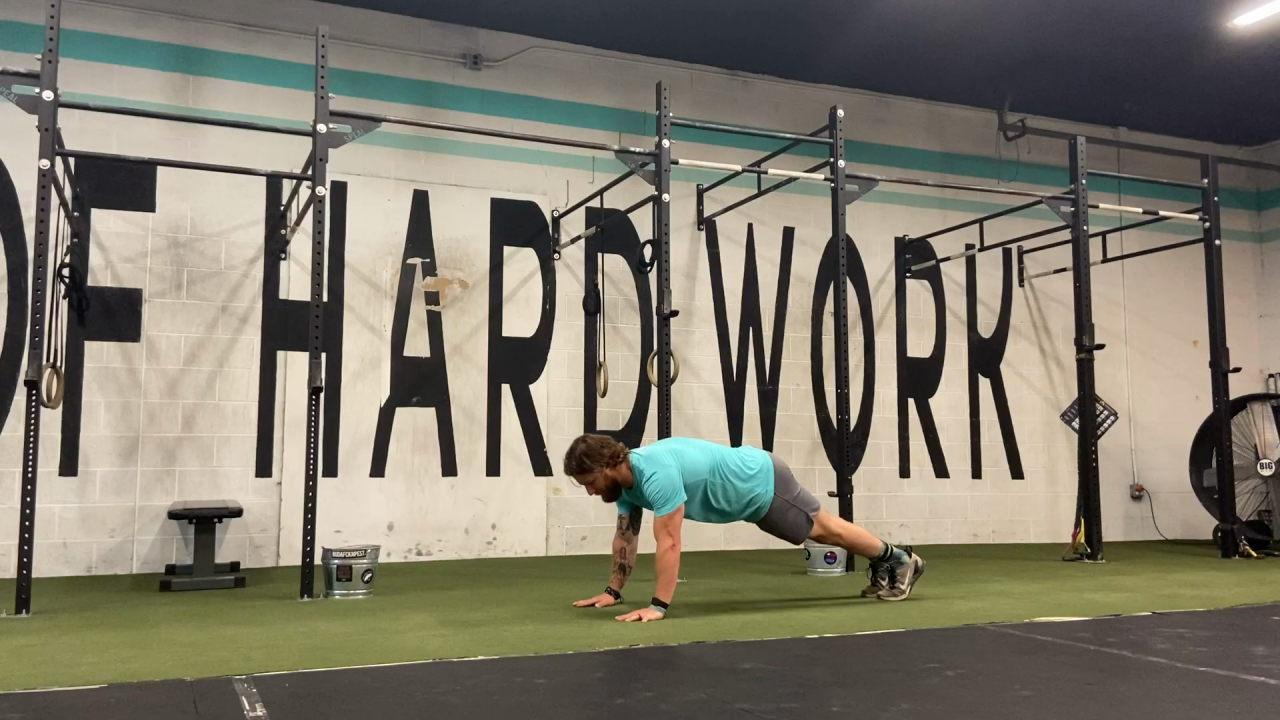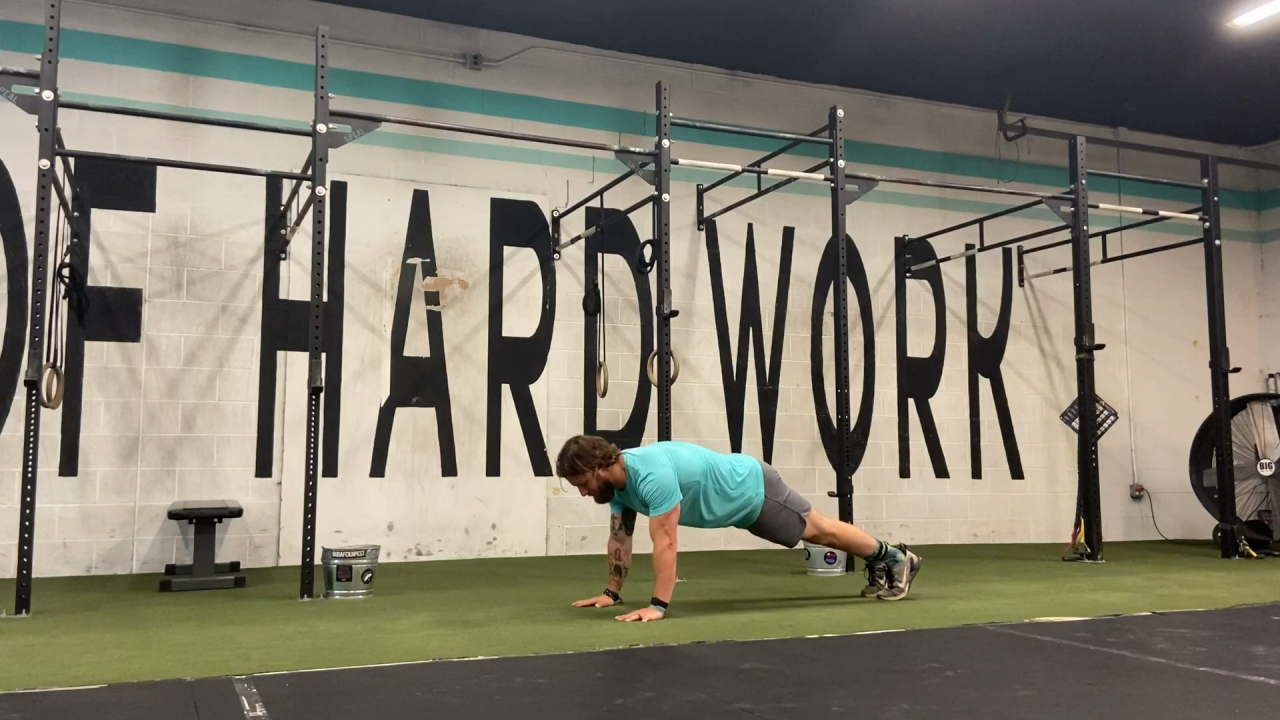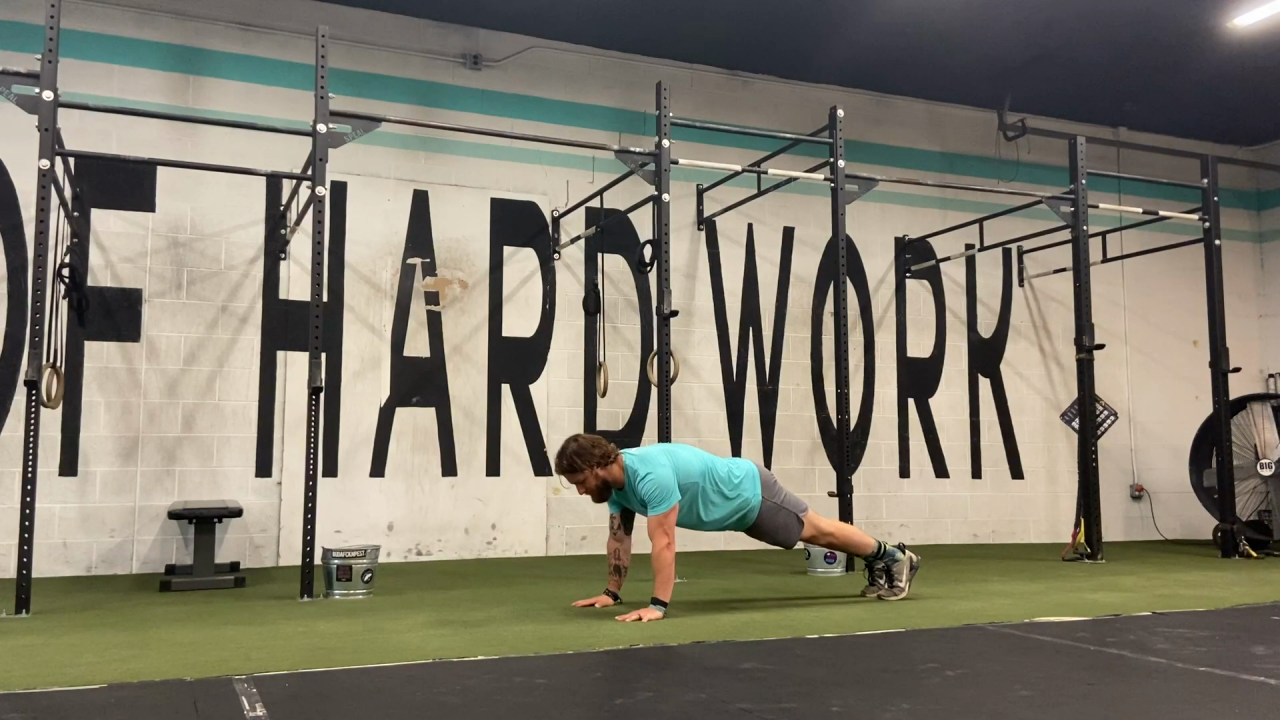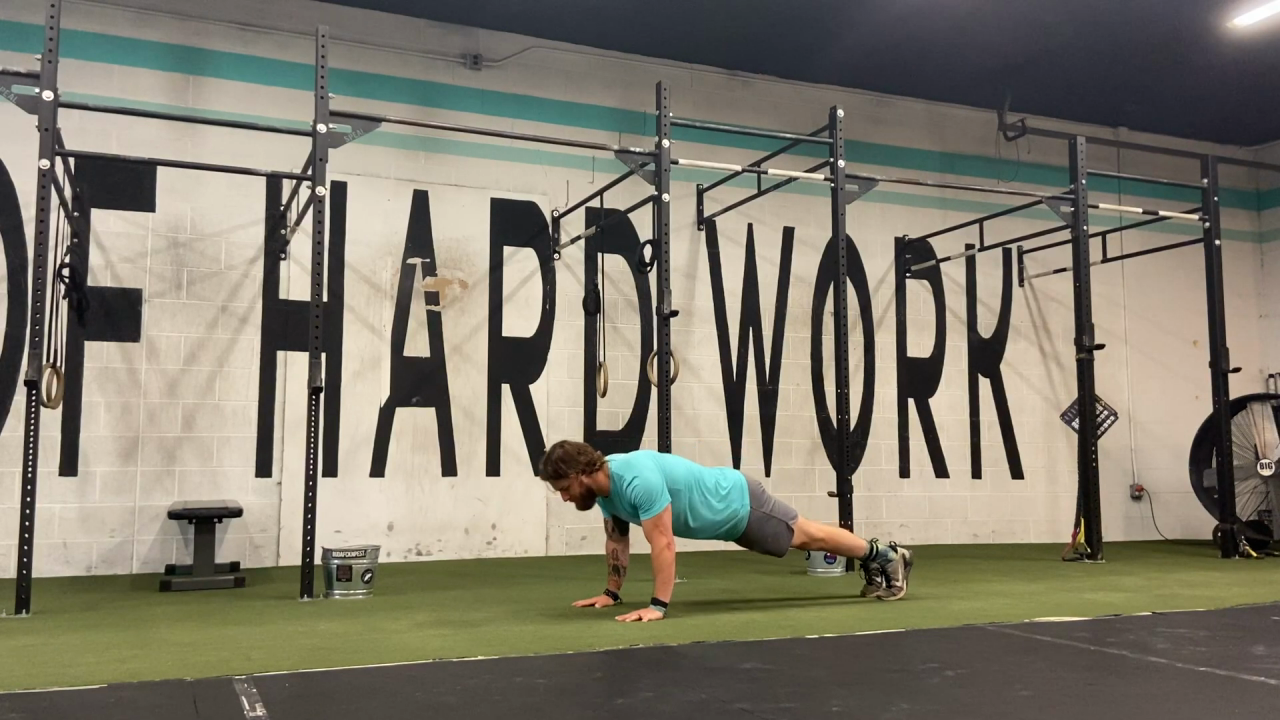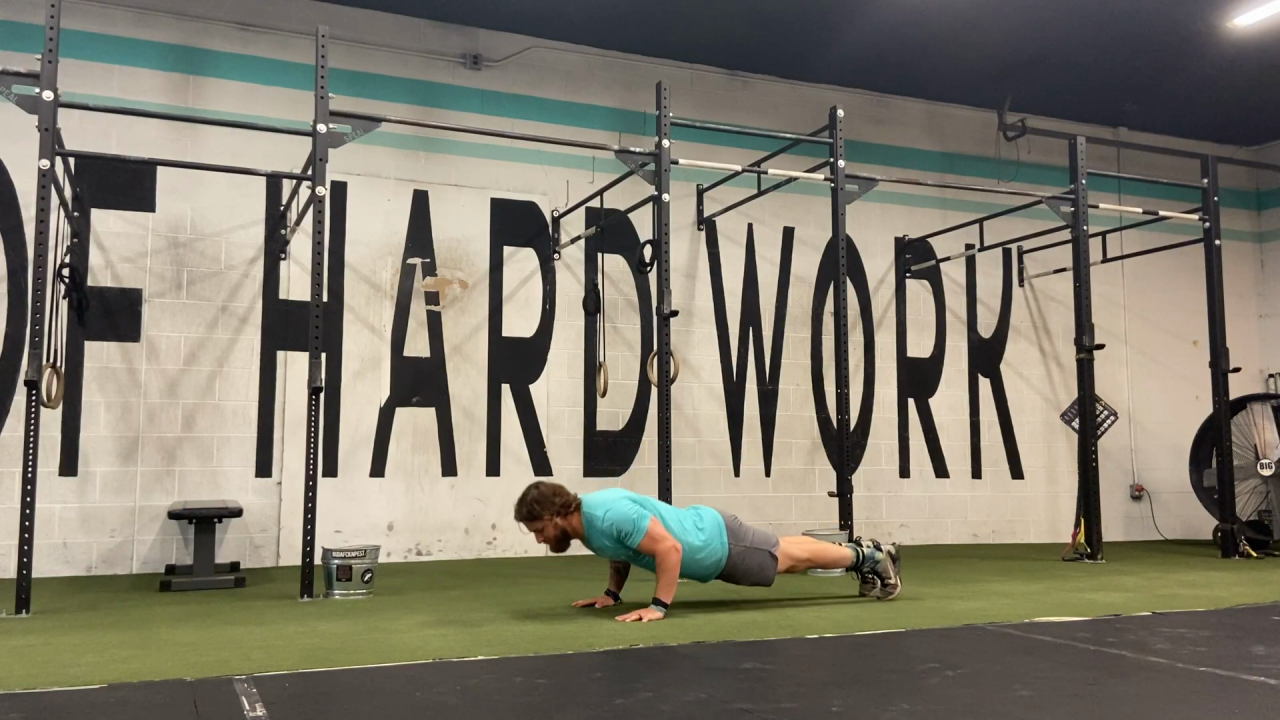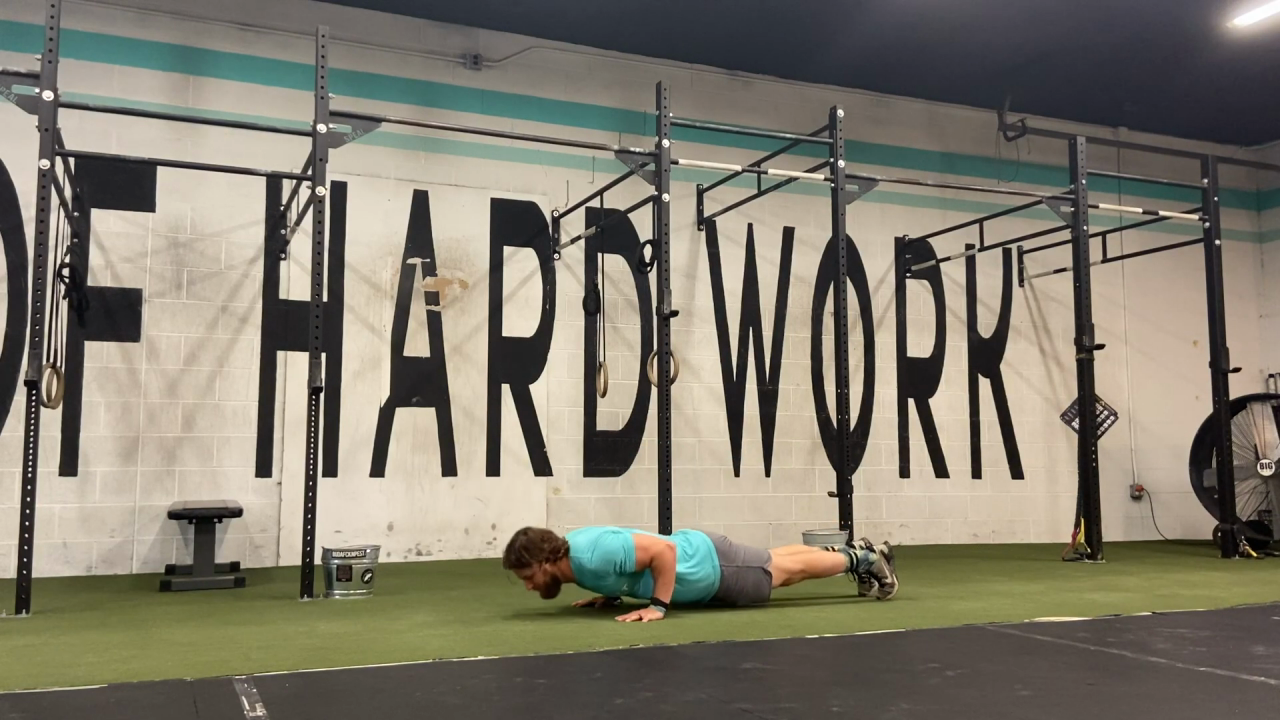
dt=0.4s
person 1, frame 1
left shoulder: (656, 475)
right shoulder: (626, 478)
left elbow: (669, 544)
right elbow: (625, 536)
left wrist: (659, 606)
right wrist: (612, 591)
left hip: (762, 483)
right hip: (749, 486)
left knee: (826, 530)
right knee: (821, 532)
left ankle: (899, 560)
right ankle: (882, 561)
person 1, frame 2
left shoulder: (652, 474)
right shoulder: (618, 479)
left elbow: (665, 543)
right elbow: (619, 537)
left wrist: (658, 605)
right wrist: (612, 592)
left hip: (752, 490)
right hip: (741, 499)
left knee: (820, 530)
right knee: (817, 533)
left ankle: (894, 557)
right ankle: (878, 562)
person 1, frame 3
left shoulder: (651, 474)
right shoulder: (615, 479)
left elbow: (663, 543)
right elbow: (619, 537)
left wrist: (658, 605)
right wrist: (612, 592)
left hip: (749, 493)
right hip: (738, 502)
left knee: (819, 532)
right knee: (814, 534)
left ankle: (893, 556)
right ankle: (879, 562)
person 1, frame 4
left shoulder: (638, 479)
right shoulder: (605, 484)
left elbow: (663, 544)
right elbow: (616, 539)
left wrist: (658, 604)
right wrist: (612, 591)
left hip: (738, 505)
right hip: (727, 510)
left knee: (809, 537)
right knee: (804, 539)
left ankle: (885, 556)
right ankle: (874, 558)
person 1, frame 5
left shoulder: (608, 515)
right shoulder: (586, 521)
left elbow: (669, 550)
right elbow: (621, 548)
left wrist: (658, 606)
right wrist: (611, 593)
left hip: (718, 544)
right hip: (703, 537)
left knee: (794, 558)
right knee: (787, 554)
left ankle: (872, 557)
right ankle: (861, 551)
person 1, frame 6
left shoulder: (593, 558)
right shoulder: (571, 545)
left elbow: (664, 550)
left wrist: (658, 606)
right wrist: (607, 594)
left hip: (710, 567)
right hip: (694, 551)
left knee: (788, 569)
right knee: (778, 561)
left ankle: (864, 558)
right ankle: (851, 551)
